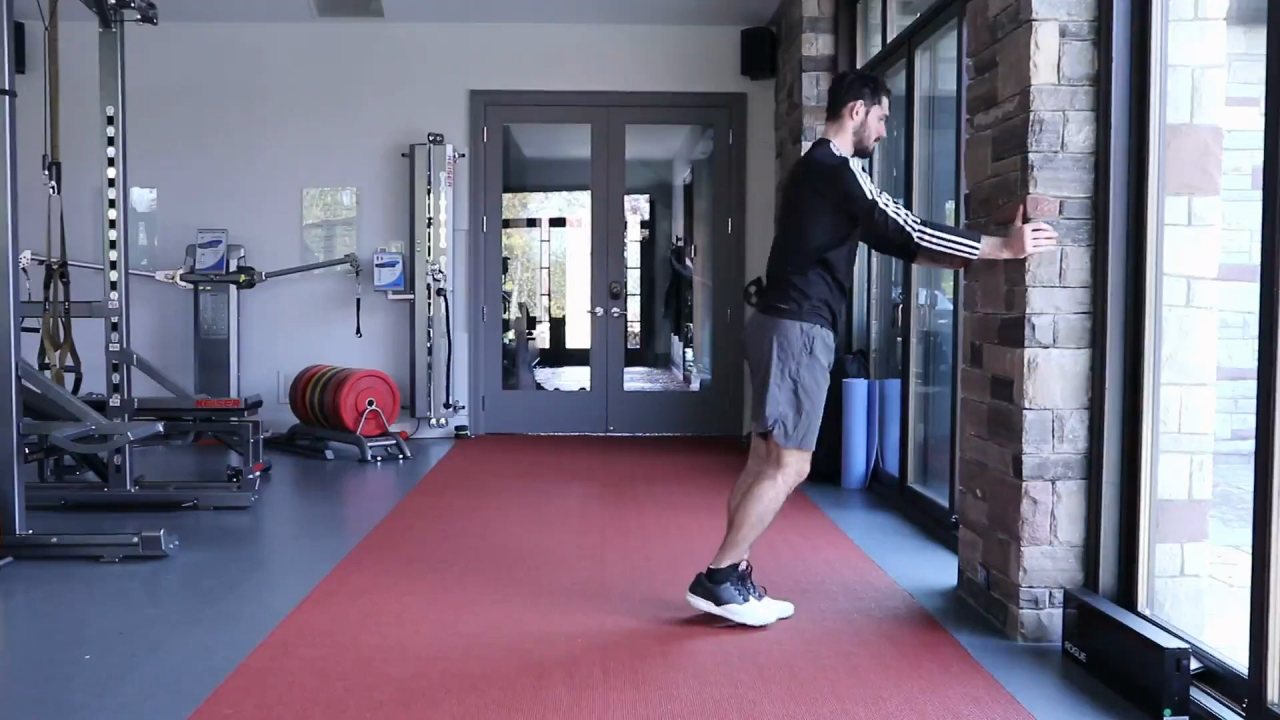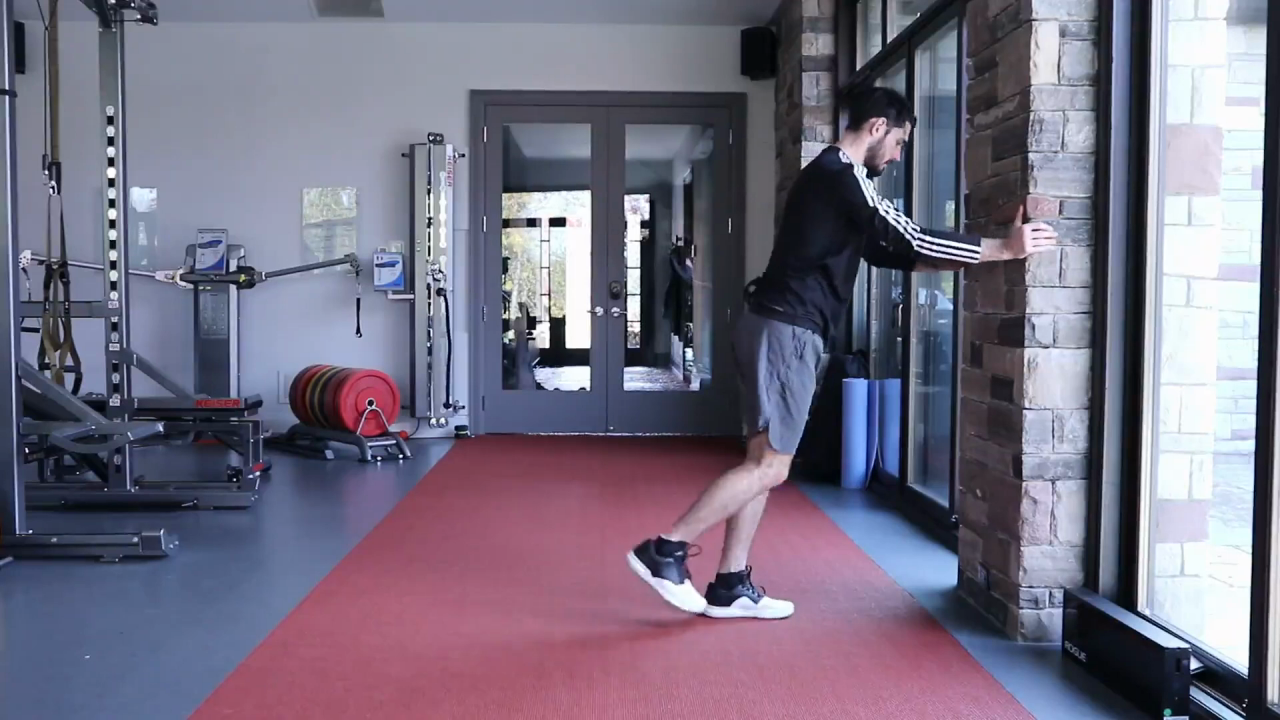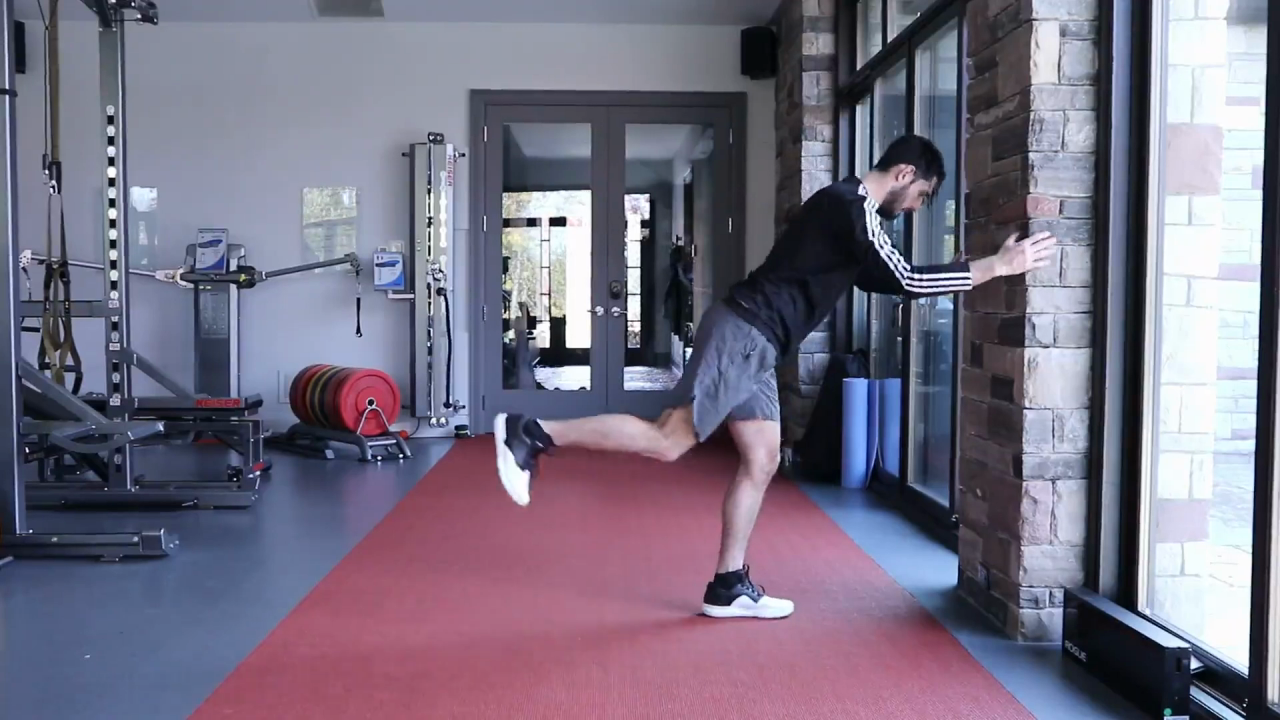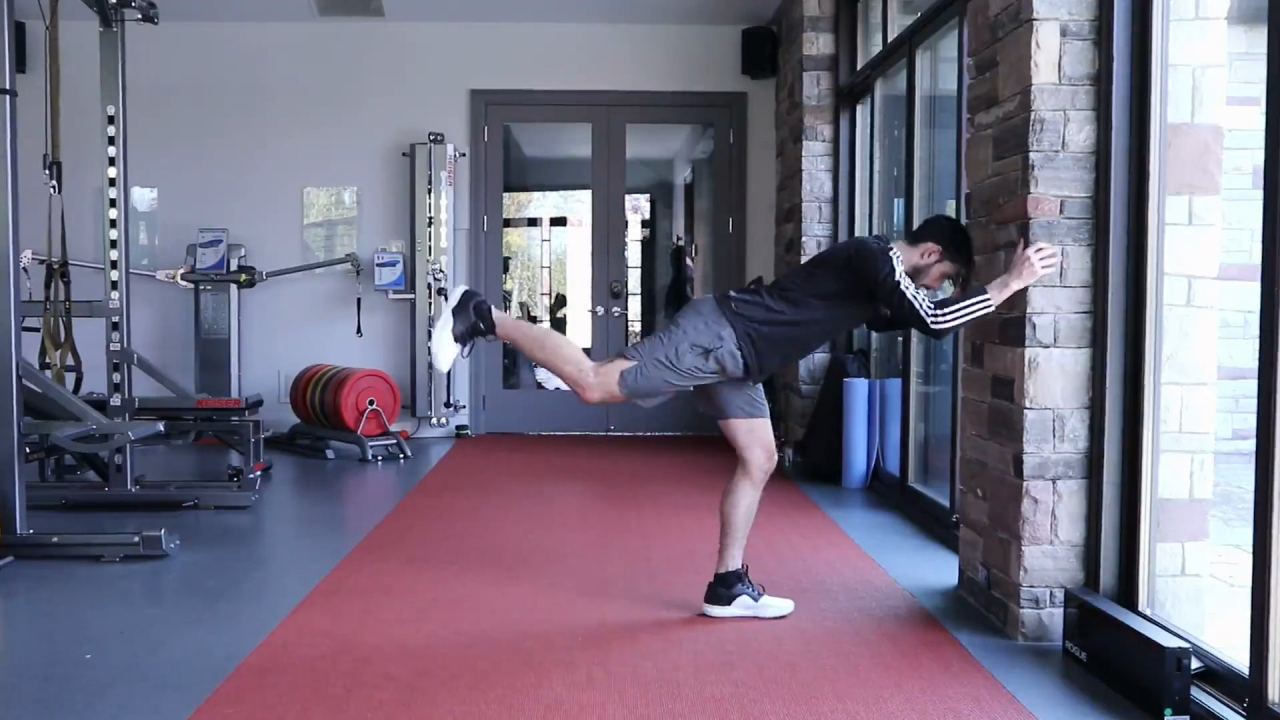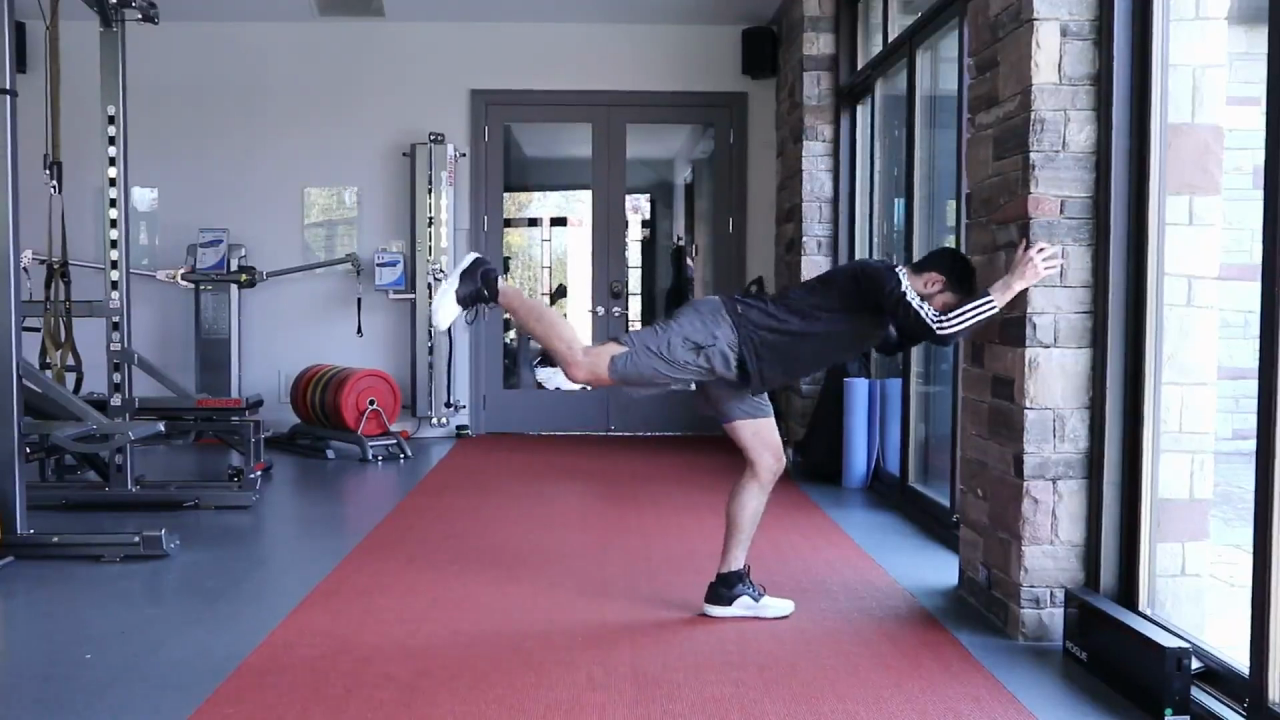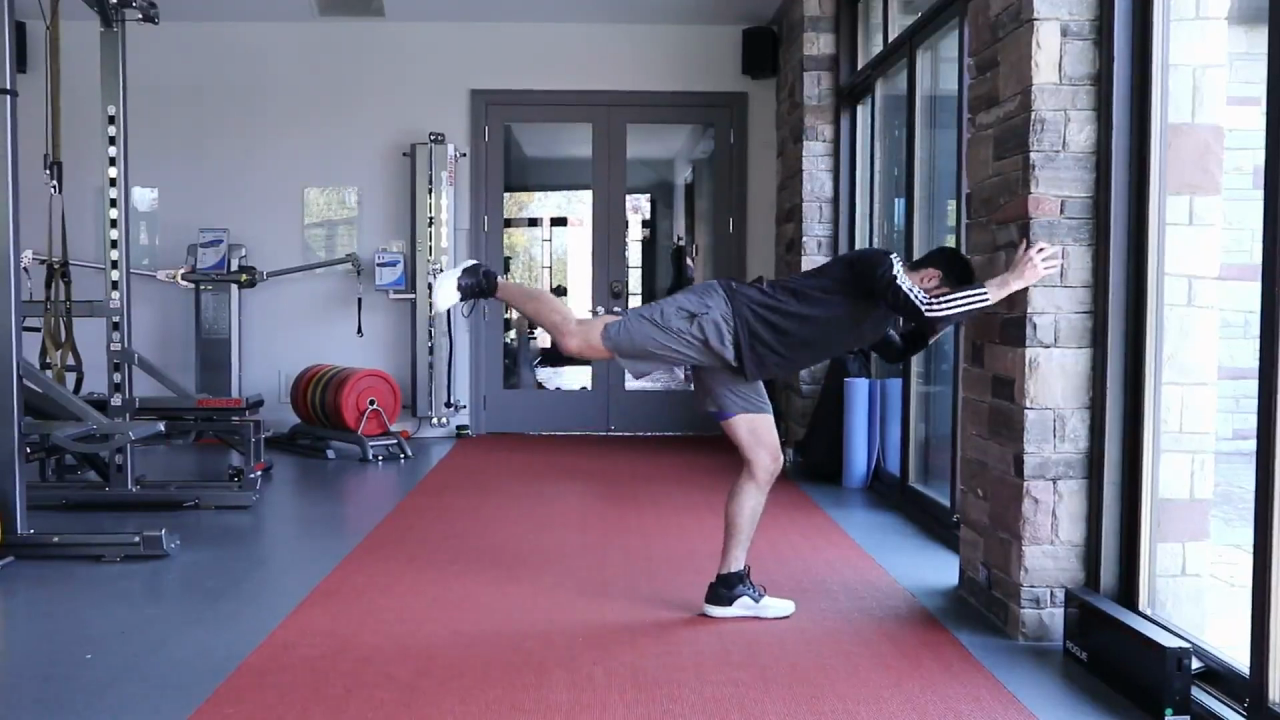
dt=0.3s
person 1, frame 1
left shoulder: (821, 170)
right shoulder: (837, 169)
left elbow: (890, 239)
right elbow: (907, 230)
left wrist: (972, 256)
right wrist: (1003, 248)
left hip: (786, 326)
right hip: (798, 329)
left knee: (766, 459)
right knee: (789, 465)
left ankle: (732, 578)
right ankle: (717, 579)
person 1, frame 2
left shoulder: (833, 176)
right shoulder: (840, 175)
left elbow: (886, 251)
right elbow: (910, 238)
left wrist: (964, 256)
right wrist: (1004, 247)
left hip: (788, 332)
right hip: (786, 332)
left knee: (764, 461)
right knee: (769, 464)
left ankle: (728, 587)
right ankle: (667, 549)
person 1, frame 3
left shoulder: (849, 207)
right shoulder: (851, 203)
left elbow: (882, 278)
right elbow: (905, 278)
left wrist: (978, 268)
right wrist: (999, 266)
left hip: (753, 340)
right hip: (742, 335)
left knee: (761, 462)
right knee: (668, 440)
left ankle: (729, 585)
right ankle: (532, 435)
person 1, frame 4
left shoulder: (876, 276)
right shoulder: (877, 260)
left elbow: (906, 318)
right elbow: (933, 322)
left wrist: (967, 296)
right wrist: (1011, 281)
left hip: (729, 357)
right hip: (713, 337)
left knee: (759, 461)
right knee: (593, 384)
left ankle: (727, 586)
right ankle: (480, 318)
person 1, frame 5
left shoulder: (883, 307)
right shoulder: (884, 278)
left elbow: (907, 338)
right elbow: (940, 330)
right wrist: (1014, 283)
left hip: (732, 363)
right hip: (713, 337)
left knee: (767, 463)
right knee: (583, 365)
left ankle: (729, 586)
right ankle: (487, 284)
person 1, frame 6
left shoulder: (880, 310)
right shoulder: (880, 265)
left elbow: (901, 347)
right elbow: (926, 308)
left wrist: (939, 321)
right wrist: (1010, 281)
left hip: (732, 356)
right hip: (710, 319)
left knee: (765, 463)
right knee: (577, 336)
left ankle: (729, 586)
right ankle: (486, 282)
